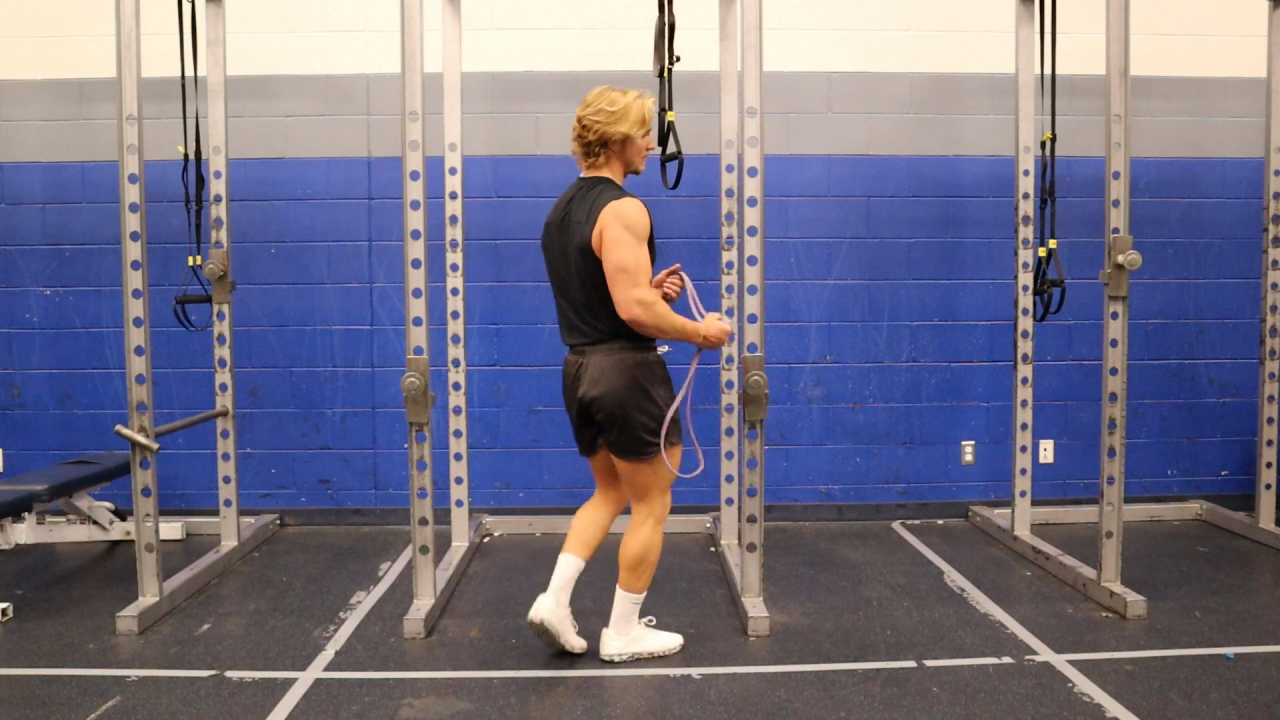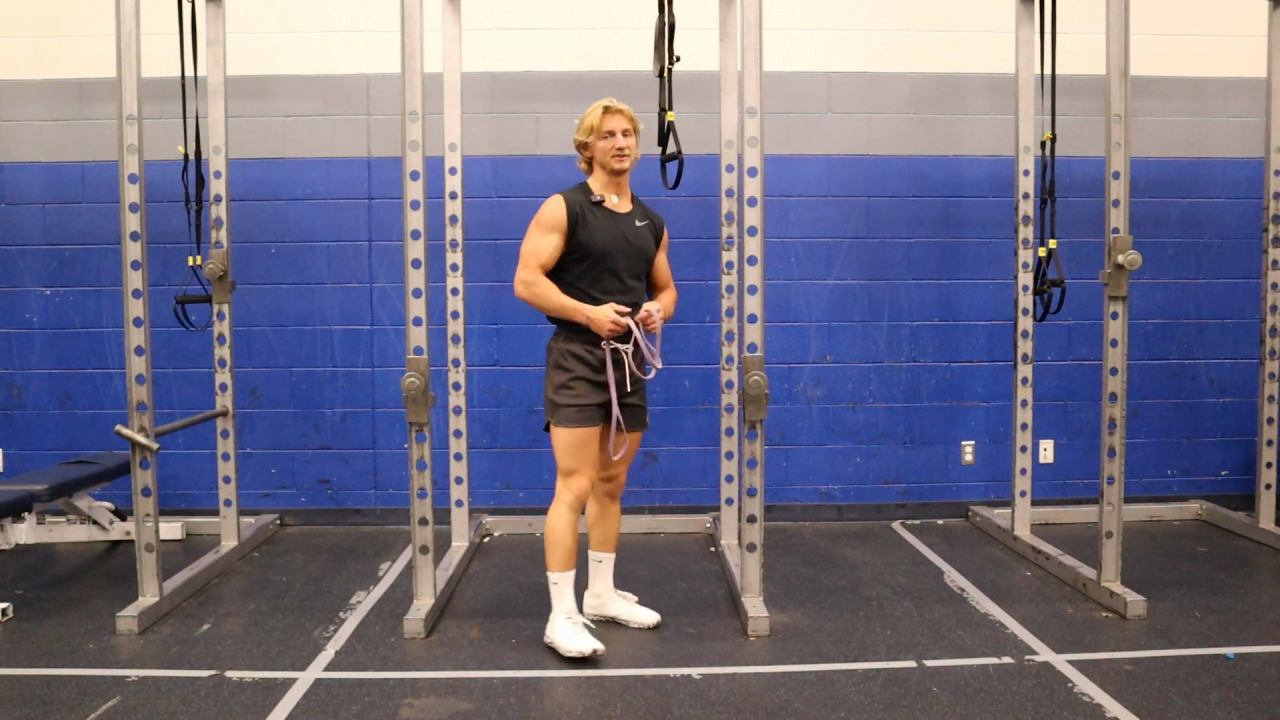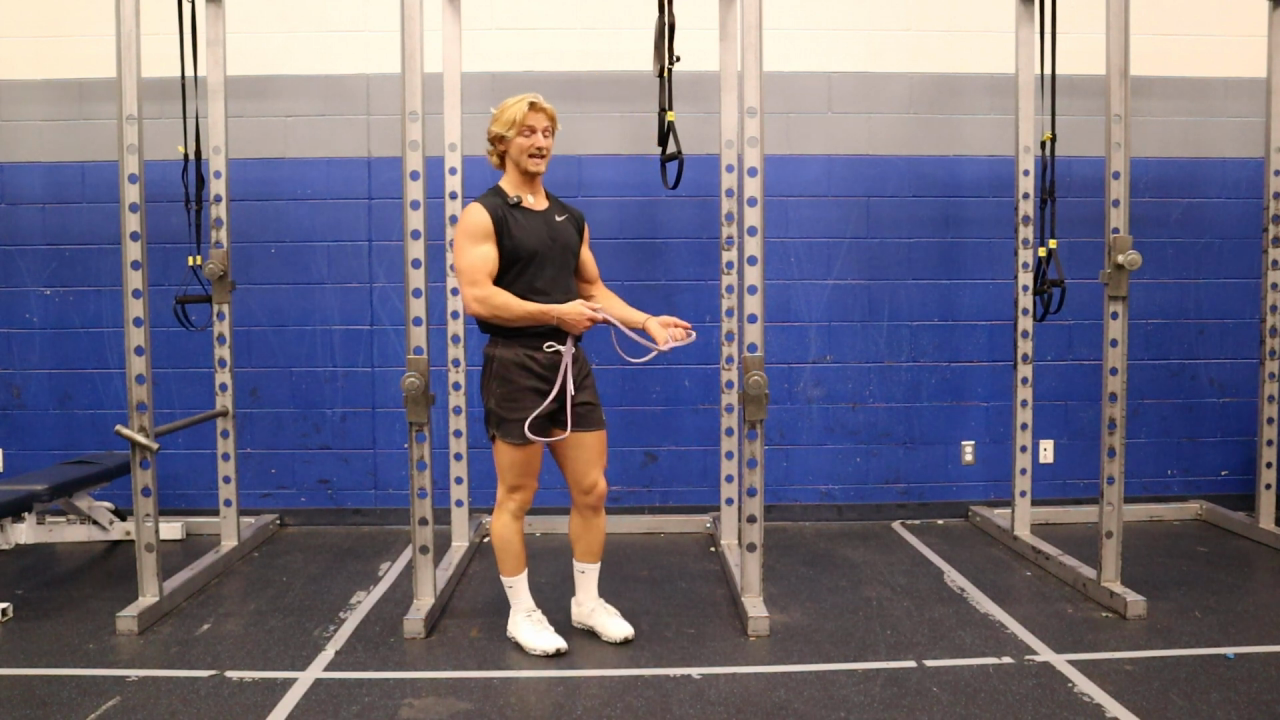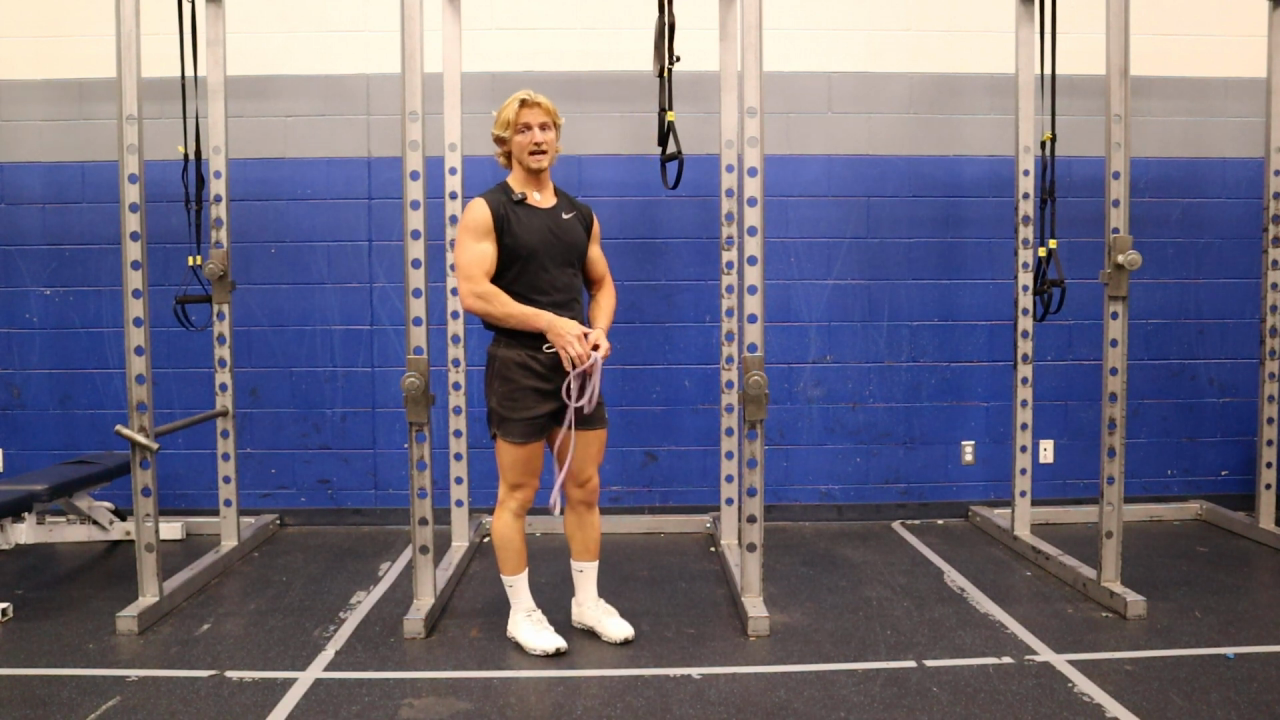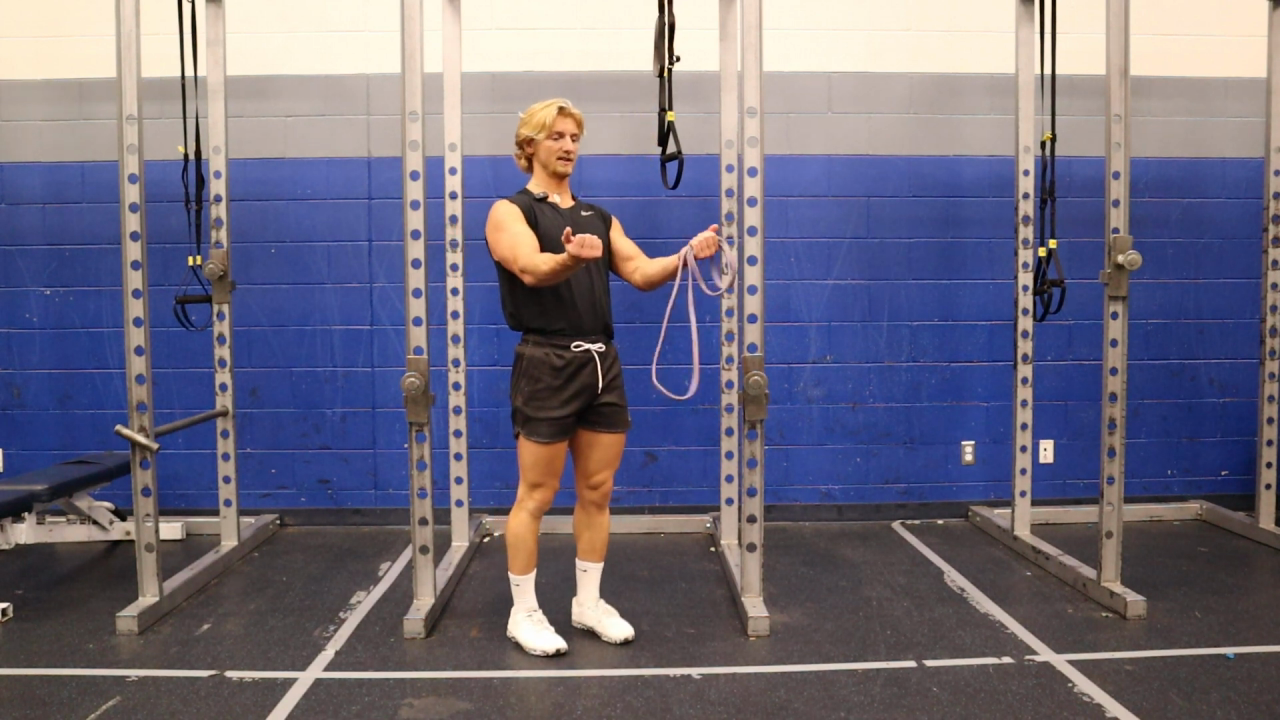
dt=1s
person 1, frame 1
left shoulder: (562, 210)
right shoulder: (622, 210)
right elbow: (636, 310)
left wrist: (650, 287)
right wrist: (701, 332)
left hip: (581, 370)
right hip: (628, 372)
left knee: (610, 495)
right knee: (651, 506)
left ankle: (555, 599)
right ankle: (623, 633)
person 1, frame 2
left shoulder: (651, 221)
right shoulder: (563, 207)
left elbow: (663, 287)
right elbow: (527, 280)
left wrist: (657, 310)
right wrist: (588, 313)
left hip: (628, 361)
right hip: (577, 358)
left knee: (611, 485)
right knee: (575, 489)
left ankle: (602, 592)
right ankle: (562, 614)
person 1, frame 3
left shoulder: (570, 218)
right shoulder: (482, 215)
left elbow: (592, 288)
right elbow: (478, 298)
left wrist: (646, 321)
right wrist: (555, 314)
left hip: (572, 363)
right hip: (516, 366)
left knee: (592, 491)
right knee: (516, 497)
left ankle: (587, 602)
right ankle: (522, 613)
person 1, frame 4
left shoulder: (580, 214)
right shoulder: (487, 210)
left elbow: (602, 284)
right elbow: (473, 293)
left wrist: (599, 331)
right wrist: (549, 324)
left hip: (578, 367)
right hip: (520, 365)
left knee: (585, 489)
right knee: (518, 496)
left ankle: (588, 602)
right ankle: (522, 612)
person 1, frame 5
left shoulder: (598, 216)
right shoulder: (510, 211)
left elbow: (639, 270)
right elbow: (532, 270)
left wrist: (687, 254)
right wrist: (570, 258)
left hip: (603, 363)
right hip: (547, 364)
left knee: (597, 491)
right knee: (536, 496)
left ankle: (588, 602)
right ankle: (524, 612)
